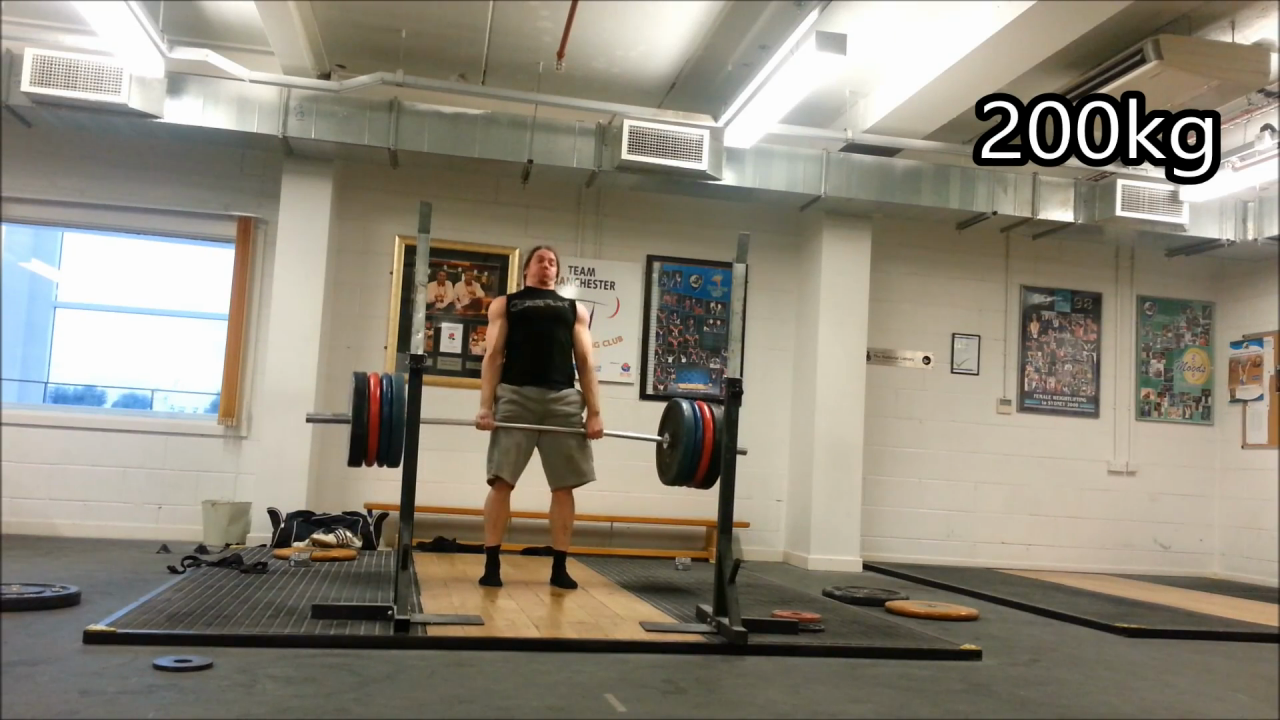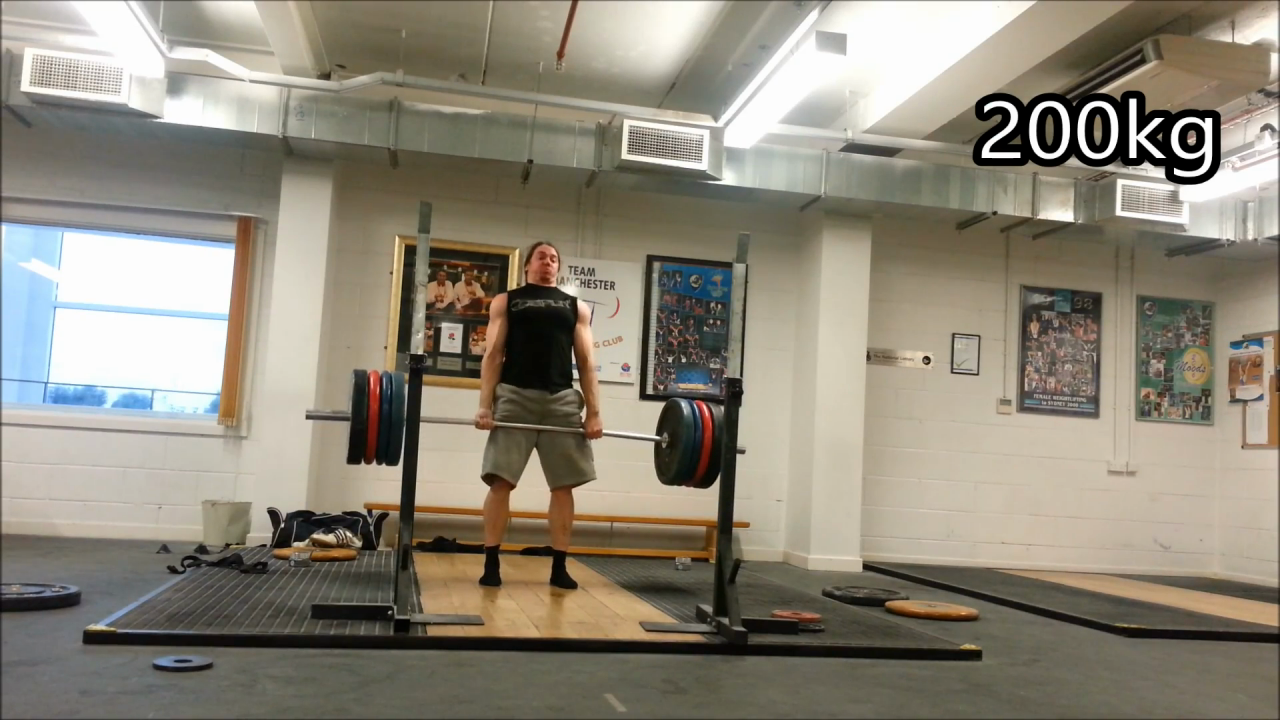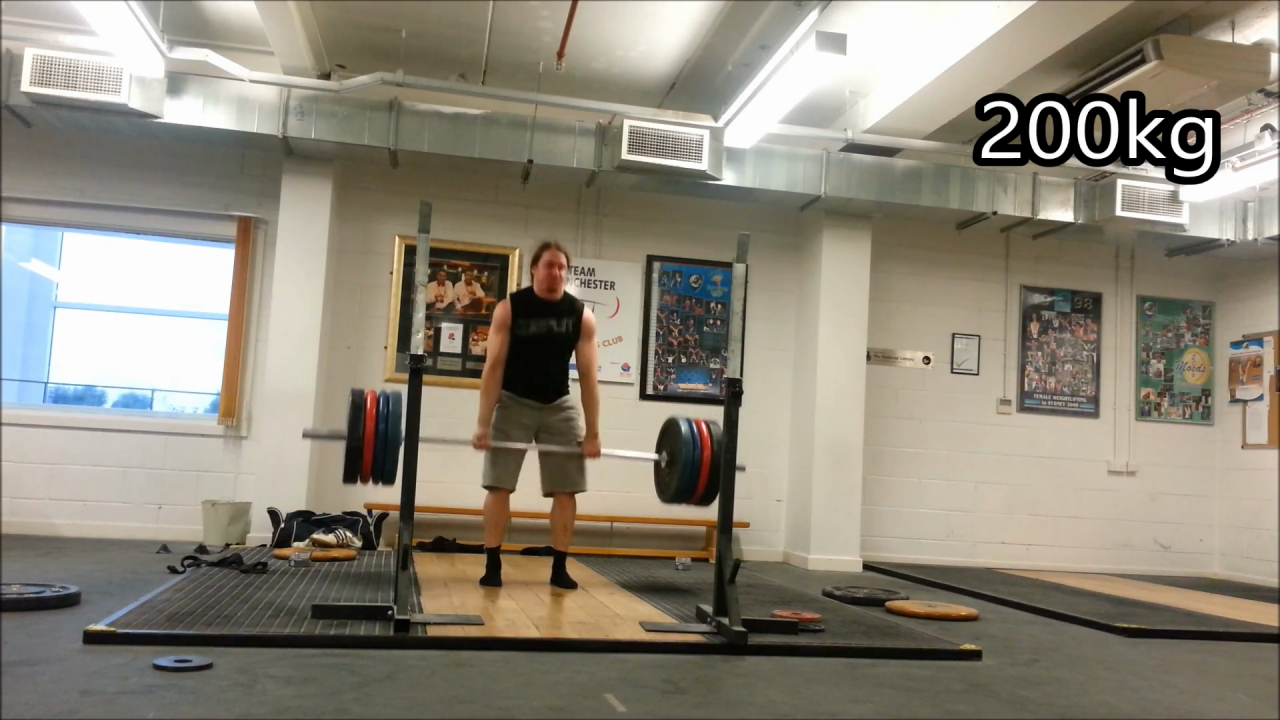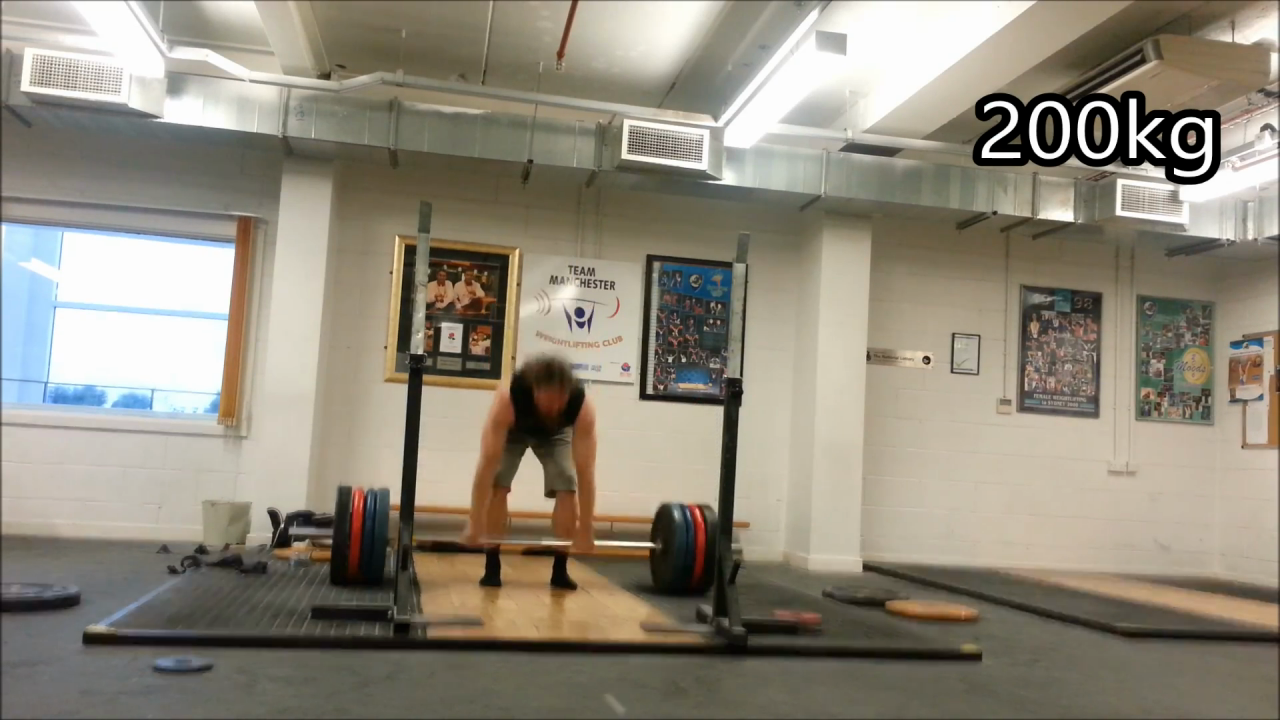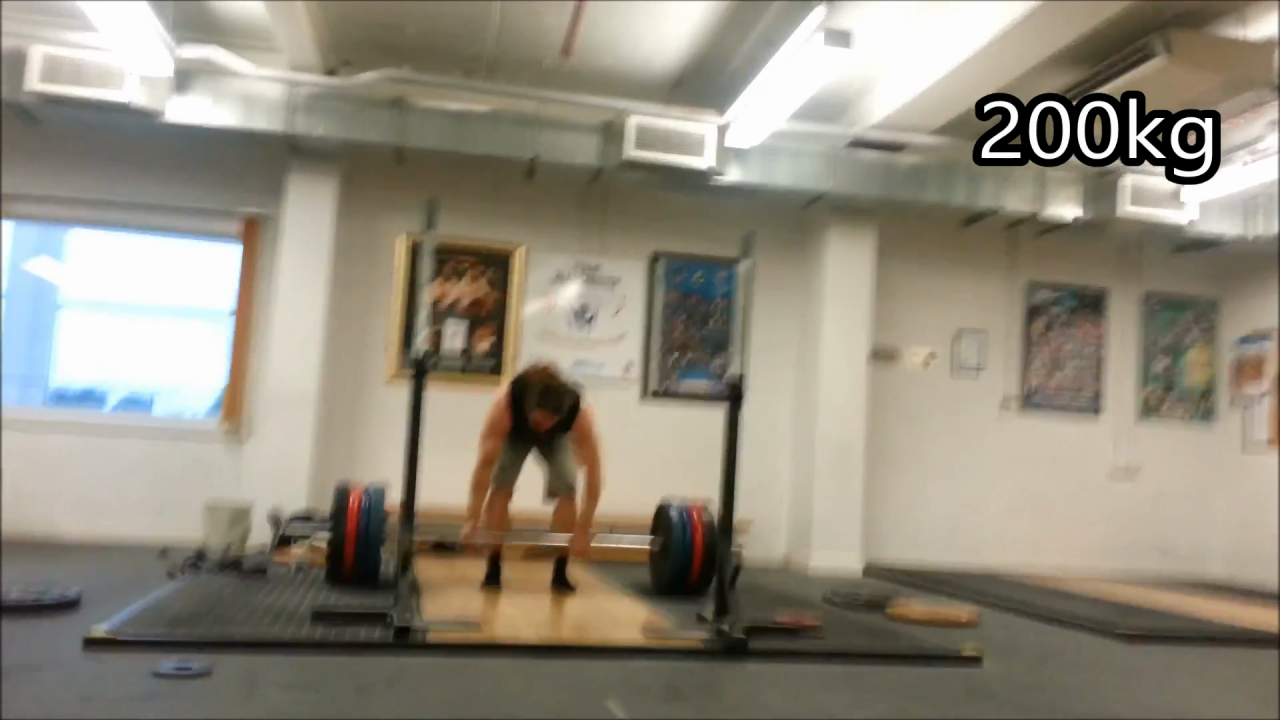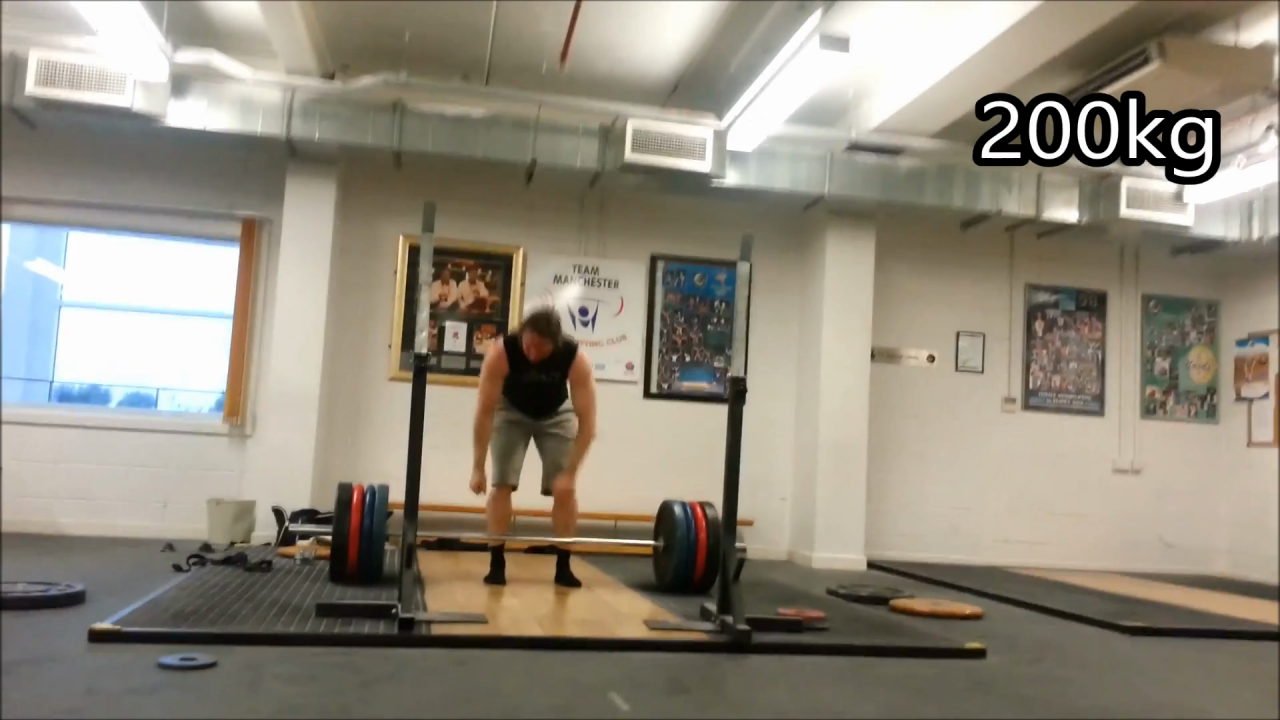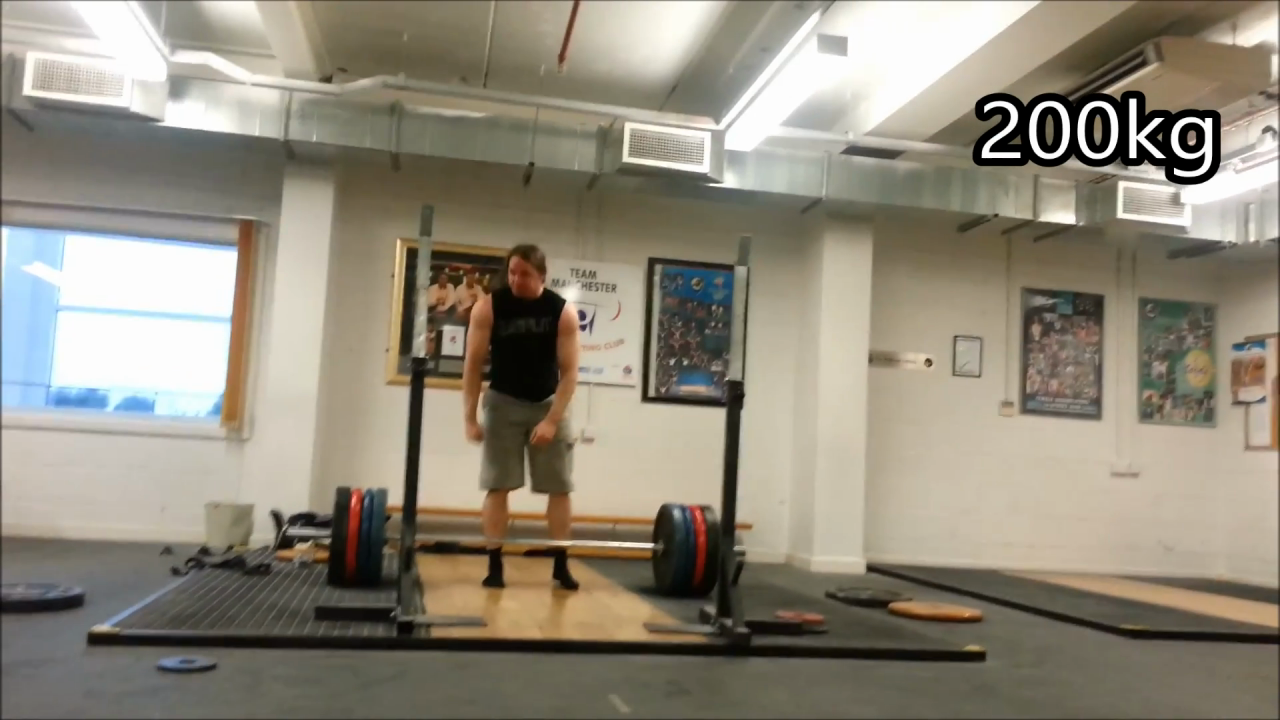
dt=0.3s
person 1, frame 1
left shoulder: (574, 309)
right shoulder: (505, 304)
left elbow: (585, 361)
right elbow: (493, 356)
left wrist: (594, 412)
right wrist: (485, 405)
left hip: (564, 400)
right hip: (516, 396)
left knee: (564, 486)
right knee: (501, 481)
left ankle: (559, 568)
right ankle: (491, 565)
person 1, frame 2
left shoulder: (576, 306)
right shoulder: (506, 301)
left elbow: (585, 361)
right elbow: (493, 354)
left wrist: (593, 412)
right wrist: (484, 404)
left hip: (563, 400)
right hip: (515, 396)
left knee: (564, 486)
right knee: (500, 481)
left ankle: (559, 568)
right ankle: (491, 565)
person 1, frame 3
left shoulder: (582, 315)
right shoulder: (510, 308)
left elbow: (588, 376)
right elbow: (493, 367)
left wrist: (592, 432)
right wrist: (484, 423)
left hip: (558, 408)
right hip: (513, 403)
left knee: (566, 488)
right knee: (499, 484)
left ankle: (559, 568)
right ankle: (492, 566)
person 1, frame 4
left shoulder: (582, 406)
right shoulder: (508, 399)
left elbow: (585, 472)
right elbow: (487, 465)
left wrist: (585, 529)
right wrist: (474, 524)
left hip: (556, 434)
right hip: (513, 432)
left knee: (567, 487)
right knee: (497, 484)
left ankle: (559, 570)
right ankle: (492, 568)
person 1, frame 5
left shoulder: (580, 414)
right shoulder: (505, 404)
left elbow: (593, 475)
right elbow: (485, 464)
left wrist: (582, 531)
right wrist: (473, 520)
left hip: (559, 437)
right hip: (514, 432)
left knee: (566, 490)
right knee: (501, 486)
left ankle: (560, 572)
right ankle: (493, 569)
person 1, frame 6
left shoulder: (576, 360)
right shoulder: (500, 352)
left elbow: (587, 421)
right elbow: (485, 411)
left wrist: (570, 473)
right wrist: (478, 468)
left hip: (556, 415)
right hip: (512, 411)
left knee: (564, 486)
right knee: (502, 482)
left ankle: (563, 567)
right ankle: (497, 563)
person 1, frame 7
left shoulder: (563, 312)
right shoulder: (488, 307)
left elbow: (569, 372)
right elbow: (473, 365)
left wrist: (552, 420)
right wrist: (470, 417)
left hip: (548, 405)
right hip: (503, 403)
left knee: (559, 488)
right knee: (497, 486)
left ankle: (561, 565)
right ankle: (495, 566)
